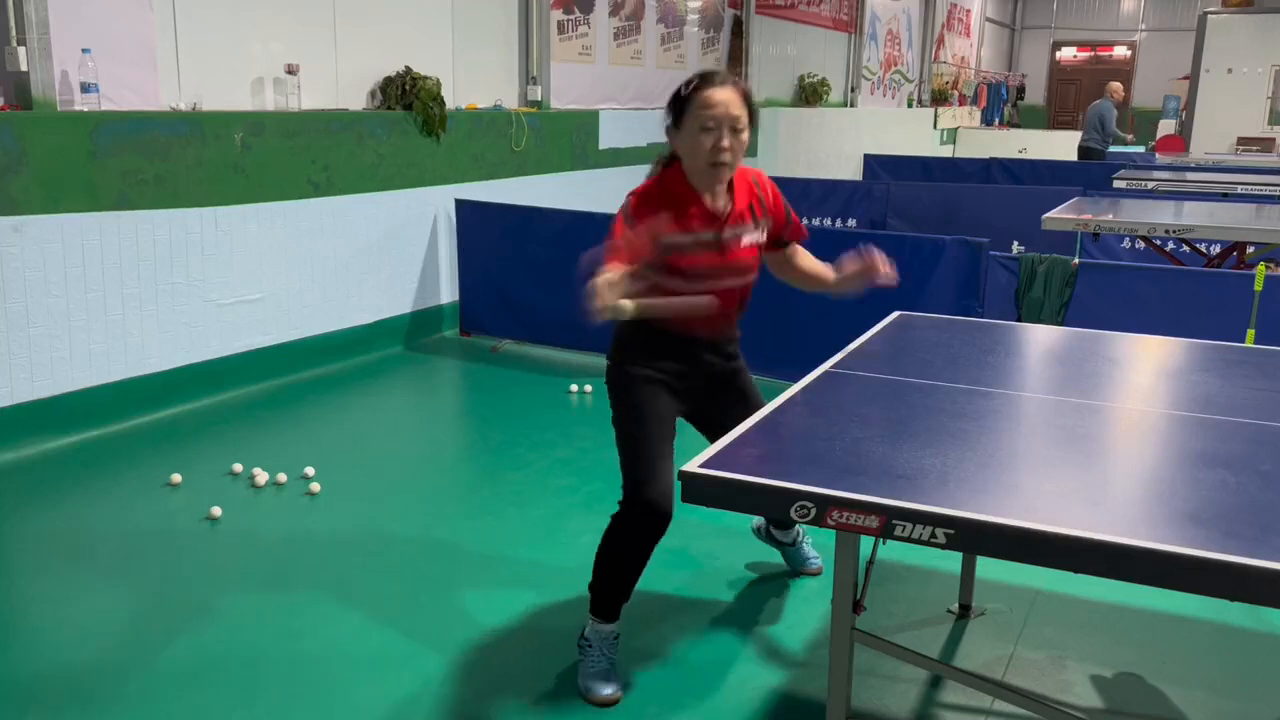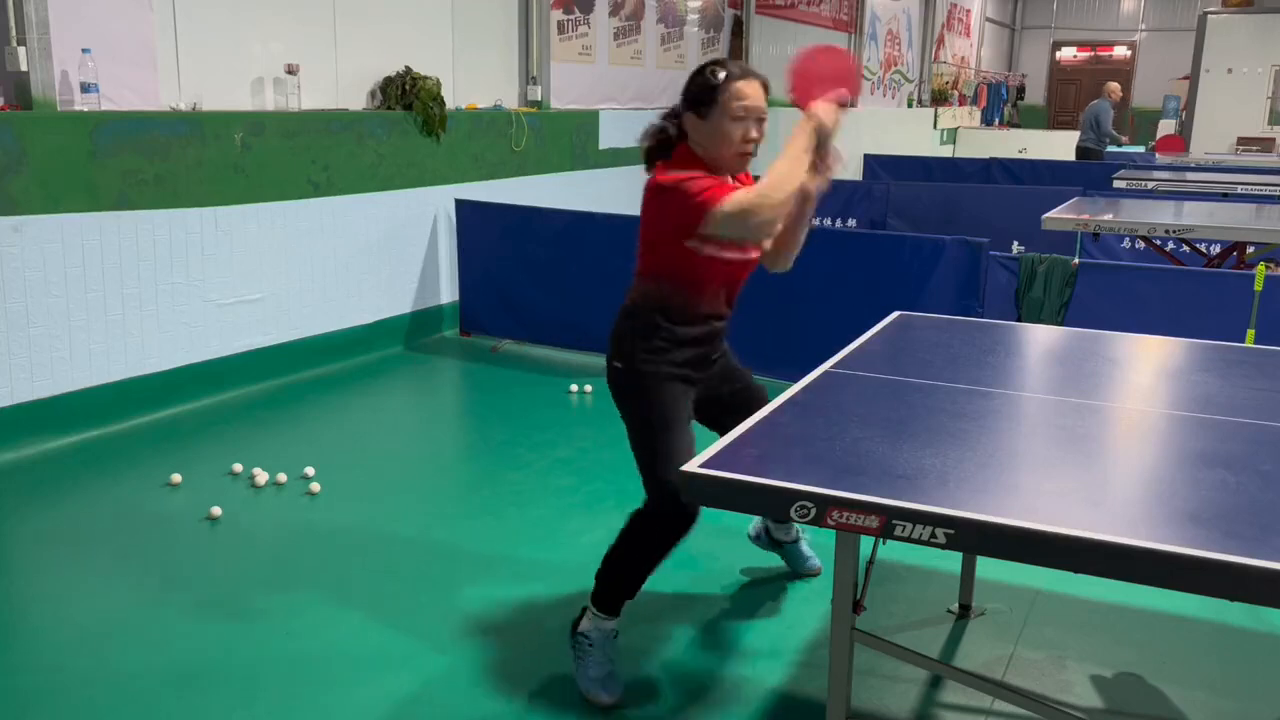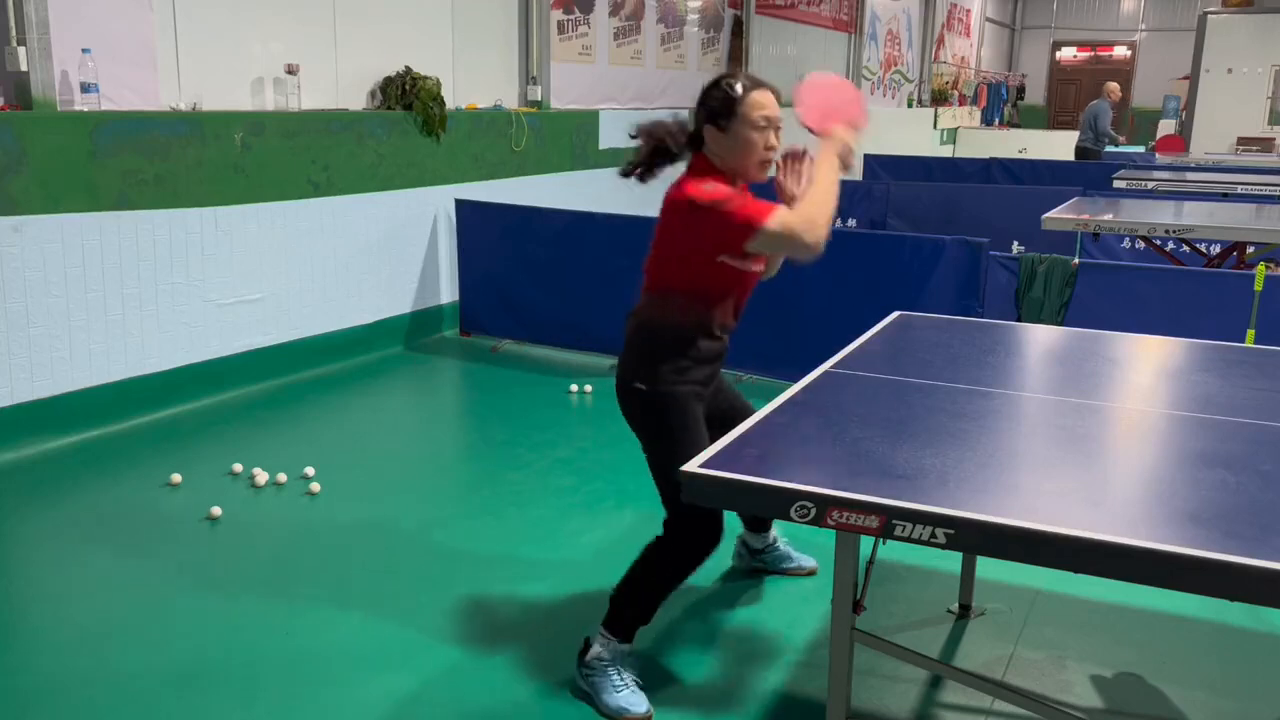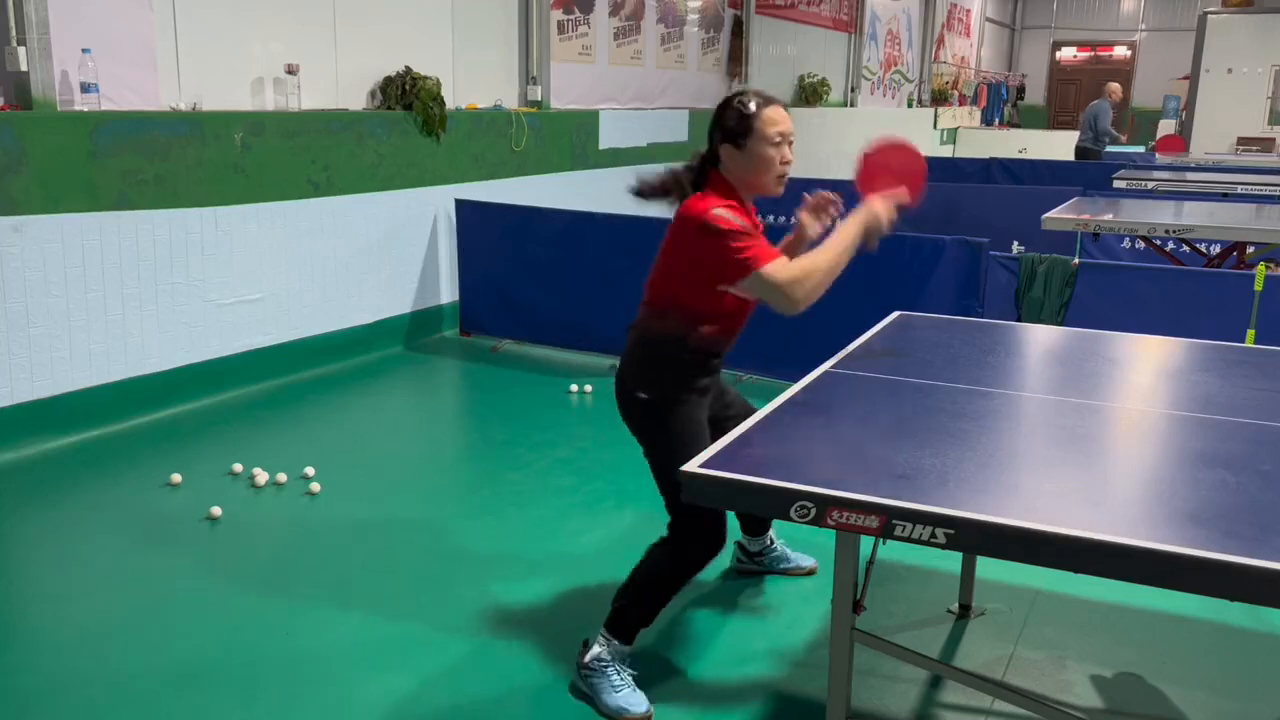
dt=0.1s
person 1, frame 1
left shoulder: (757, 190)
right shoulder: (649, 203)
left elbow: (794, 263)
right elbow: (603, 296)
left wrist: (843, 278)
right wrist: (617, 298)
left hip: (717, 358)
right hip: (647, 363)
right knee: (650, 502)
left ankle: (780, 529)
right ankle: (599, 632)
person 1, frame 2
left shoulder: (741, 182)
right shoulder: (674, 184)
left elbow: (775, 257)
right elbow: (759, 215)
left wrist: (810, 192)
right wrist: (809, 128)
left hip: (708, 351)
right hip: (651, 358)
right knee: (674, 503)
left ankle: (780, 532)
right ankle: (596, 628)
person 1, frame 3
left shoulder: (728, 191)
right shoulder: (706, 200)
left elbow: (757, 263)
right elbow: (808, 234)
left wrist: (792, 187)
right wrist: (831, 152)
left hip: (693, 366)
right hip: (660, 376)
right knee: (695, 526)
left ankle: (758, 542)
right ankle: (604, 652)
person 1, frame 4
left shoulder: (737, 206)
right shoulder: (713, 220)
left elbow: (776, 278)
right elbow: (793, 294)
left wrist: (805, 237)
right wrist: (860, 223)
left hip: (693, 375)
right hip: (659, 383)
right knee: (700, 530)
left ankle: (757, 547)
right ankle: (603, 656)
